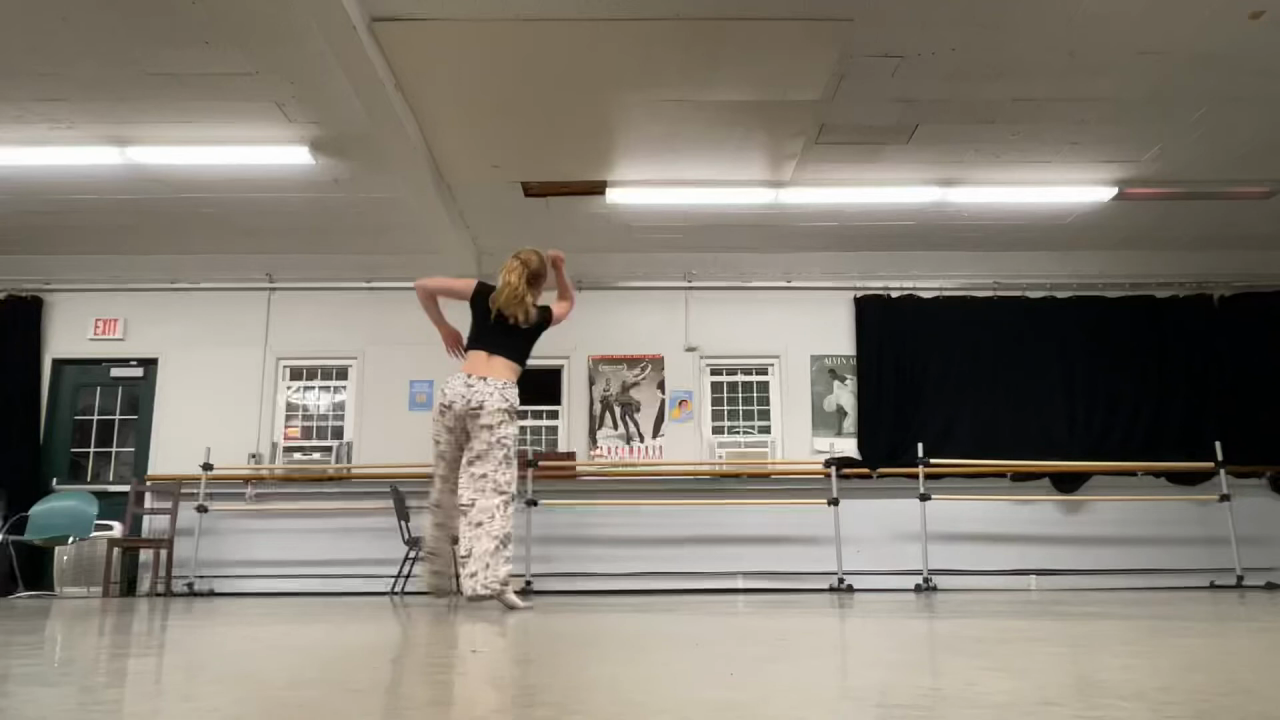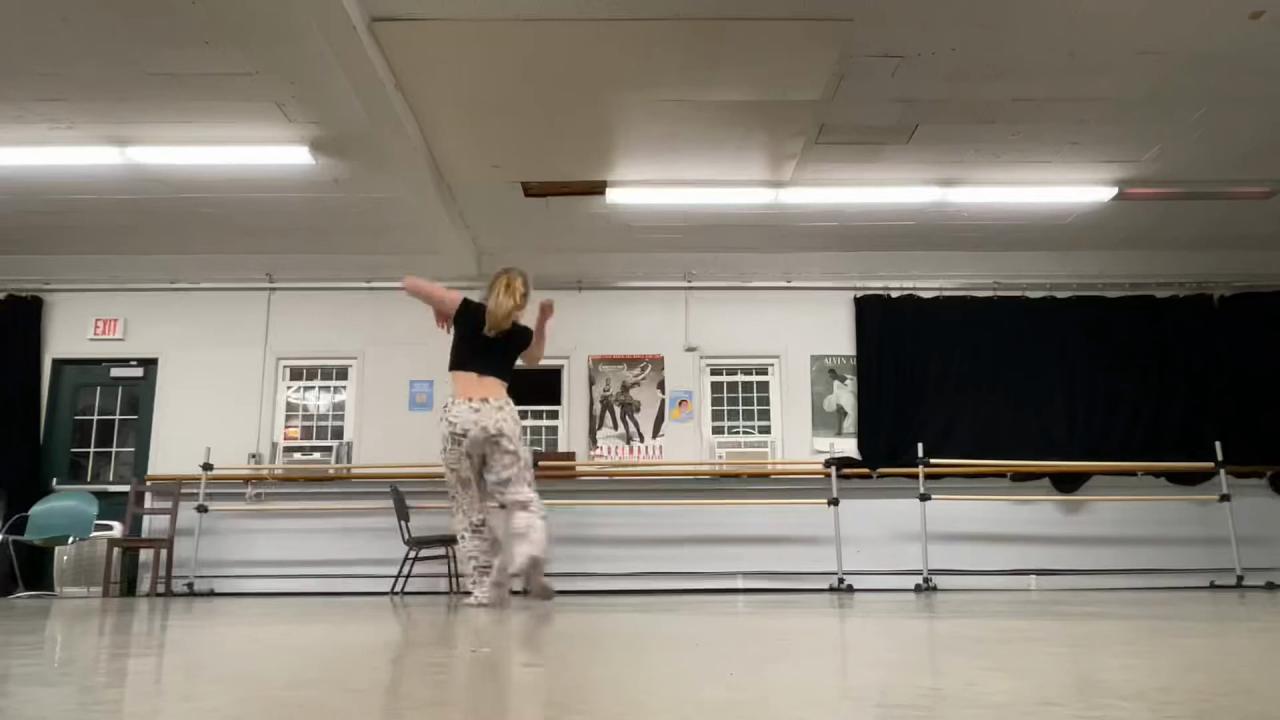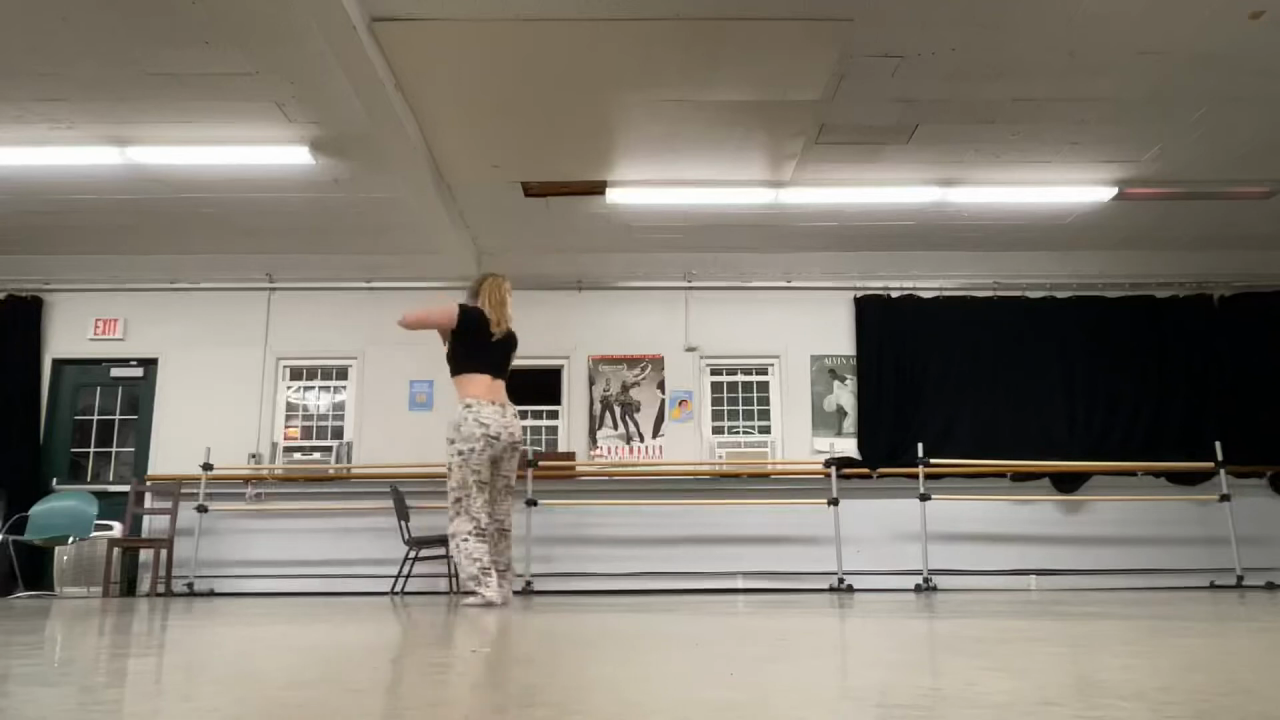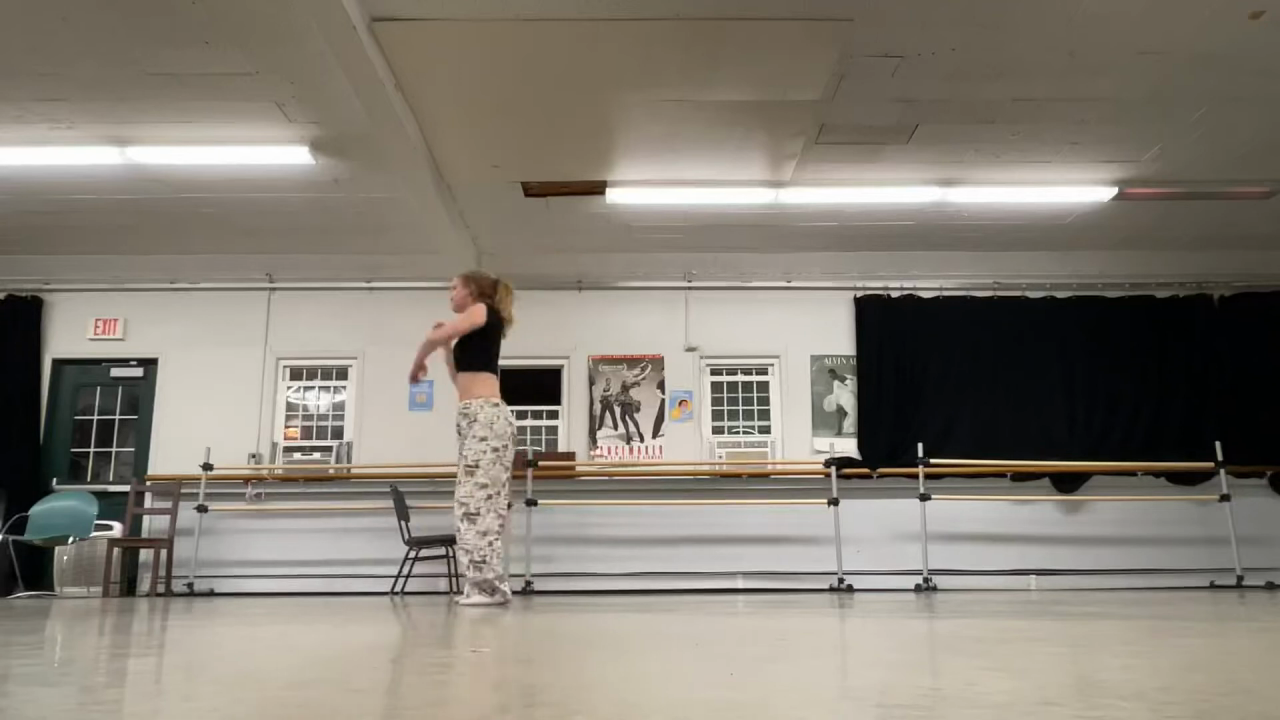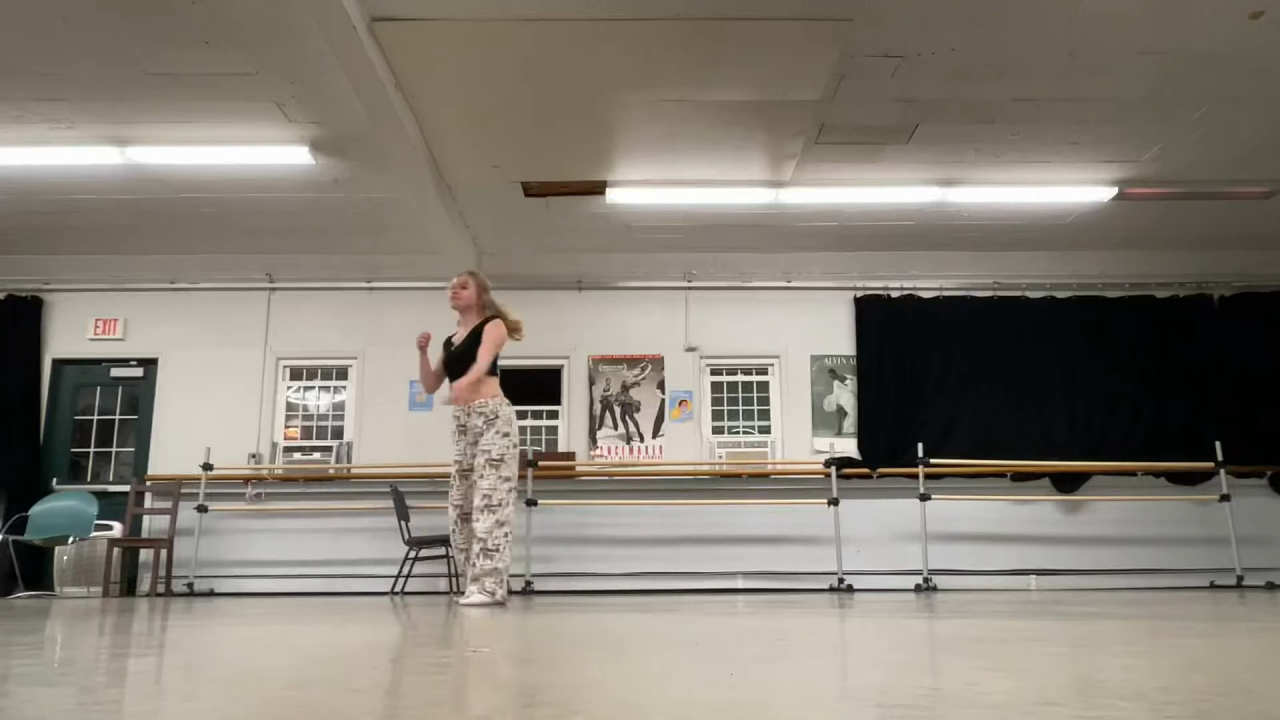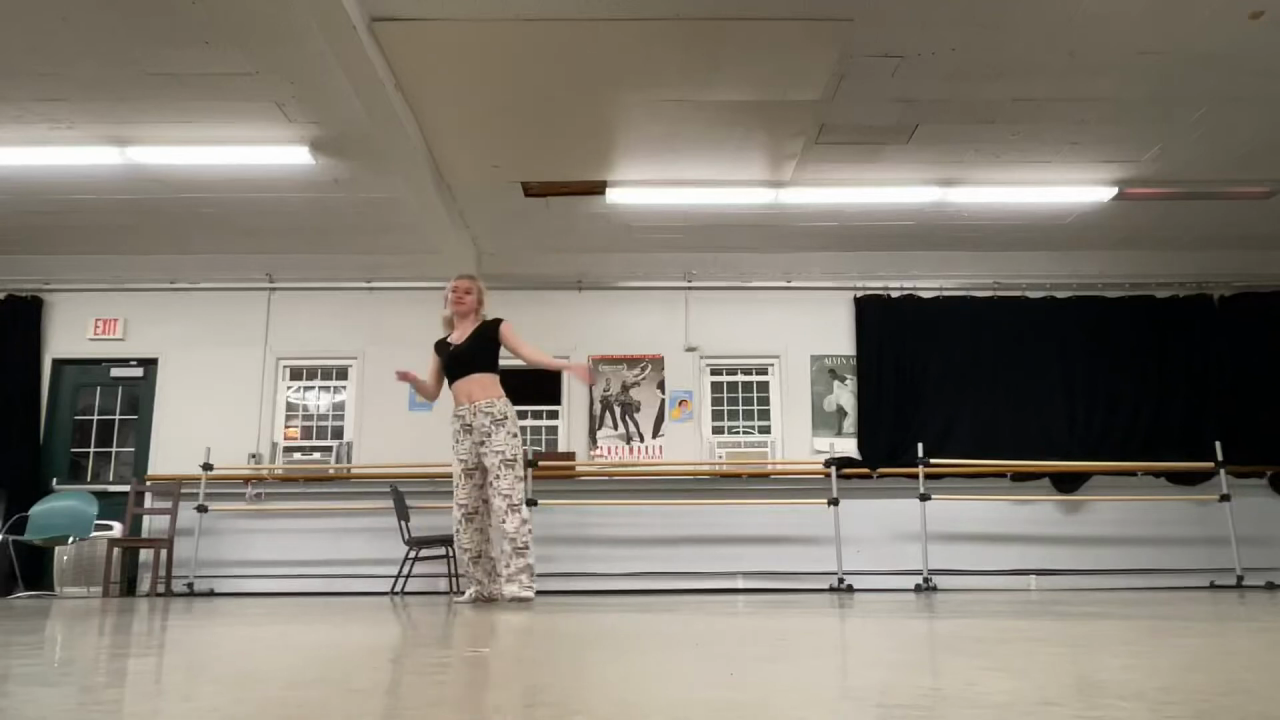
dt=0.2s
person 1, frame 1
left shoulder: (484, 294)
right shoulder: (540, 316)
left elbow: (424, 287)
right elbow: (567, 304)
left wrist: (444, 329)
right wrist: (561, 270)
left hip: (457, 390)
right hip: (497, 396)
left knee: (447, 488)
right knee: (492, 490)
left ankle: (438, 572)
right ankle: (488, 579)
person 1, frame 2
left shoulder: (468, 311)
right shoulder: (522, 332)
left elbow: (411, 284)
right elbow: (535, 356)
left wrist: (439, 309)
right wrist: (543, 323)
left hip: (458, 415)
right hip: (500, 414)
left knee: (470, 507)
right knee: (520, 497)
left ankle: (483, 587)
right ankle: (527, 559)
person 1, frame 3
left shoulder: (466, 315)
right shoulder: (509, 337)
left elbow: (406, 320)
left wrist: (446, 333)
left hip: (472, 417)
right hip: (506, 418)
left knee: (464, 508)
right knee: (495, 510)
left ankle: (483, 586)
right ankle: (499, 584)
person 1, frame 4
left shoulder: (482, 312)
right shoulder: (471, 333)
left elbow: (440, 336)
right elbow: (460, 378)
left wrist: (418, 362)
right wrist: (441, 341)
left hip: (485, 417)
right hip: (469, 420)
left knee: (476, 505)
right knee: (472, 505)
left ankle: (488, 587)
right ankle: (484, 584)
person 1, frame 5
left shoulder: (493, 324)
right shoulder: (451, 341)
left elbow: (484, 362)
right elbow: (429, 386)
left wrist: (463, 384)
right wrist: (425, 352)
left hip: (493, 418)
right hip: (461, 424)
left knee: (490, 502)
right knee: (461, 507)
left ankle: (488, 585)
right ankle: (480, 583)
person 1, frame 6
left shoulder: (493, 328)
right shoulder: (443, 346)
left elbow: (531, 356)
right elbow: (432, 392)
left wrist: (568, 365)
right wrist: (412, 379)
left hip: (497, 418)
right hip: (462, 425)
left knee: (507, 500)
right knee: (467, 509)
left ankle: (519, 579)
right ankle: (485, 584)
